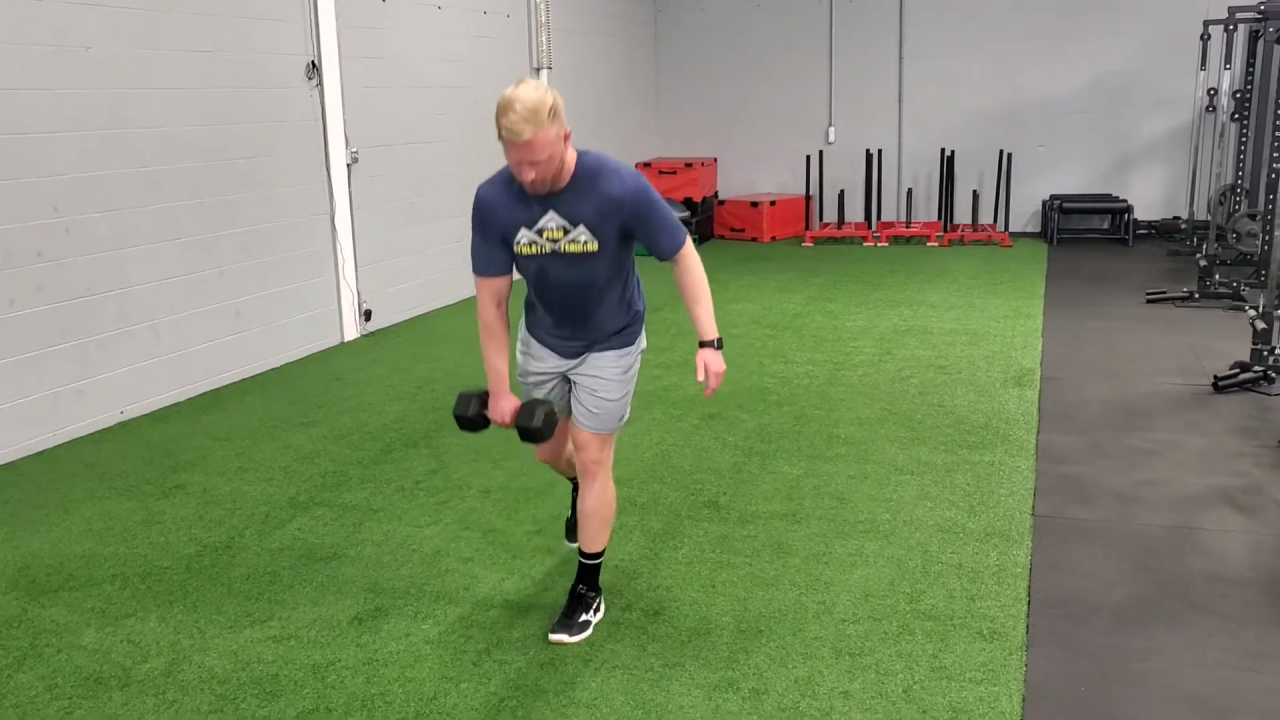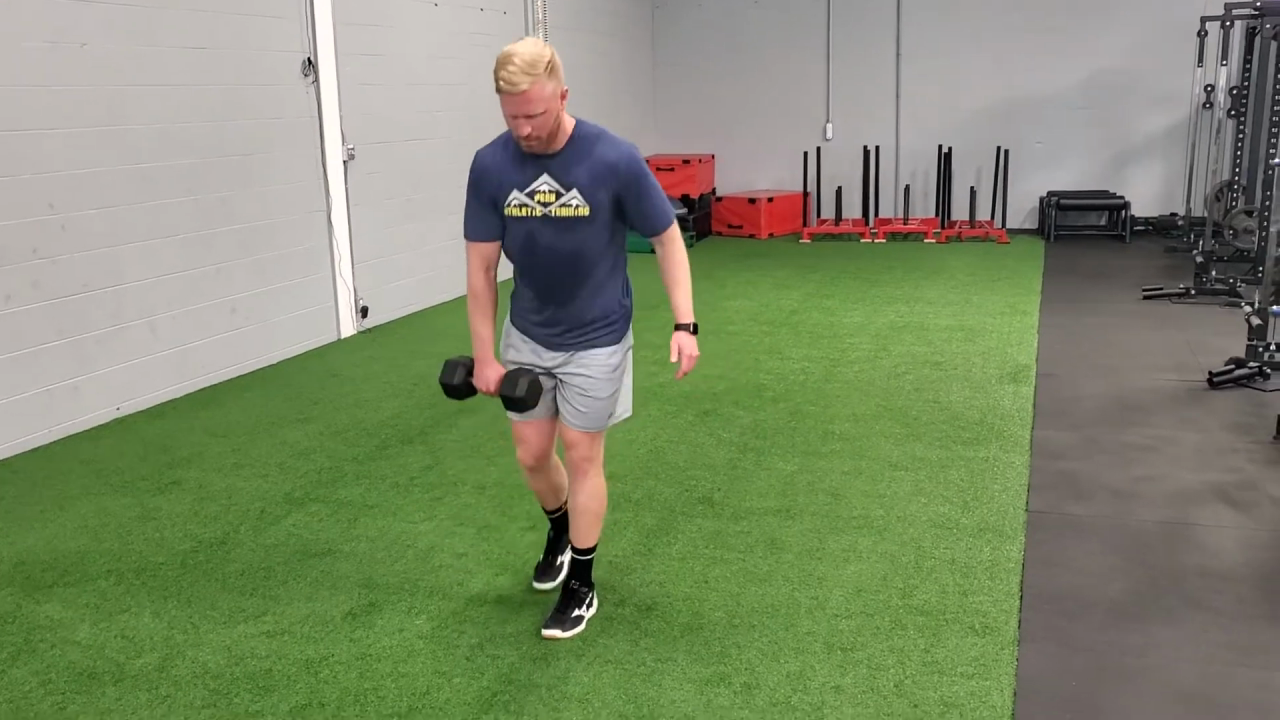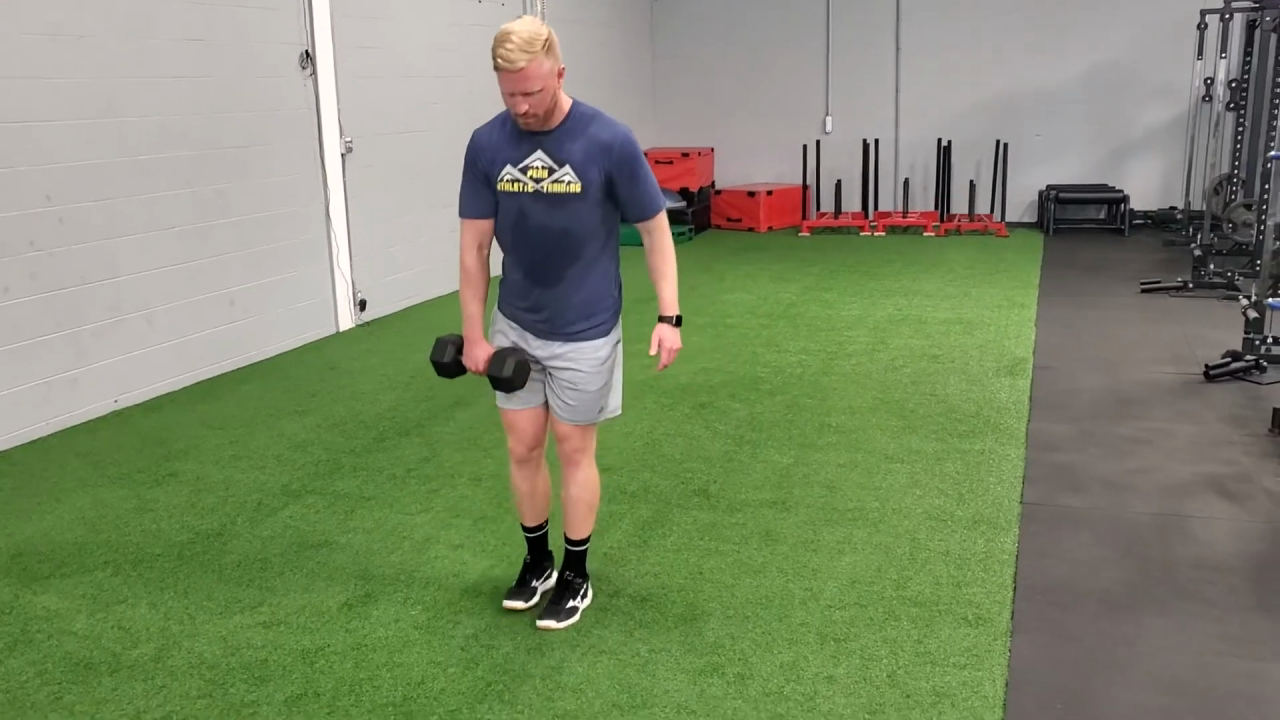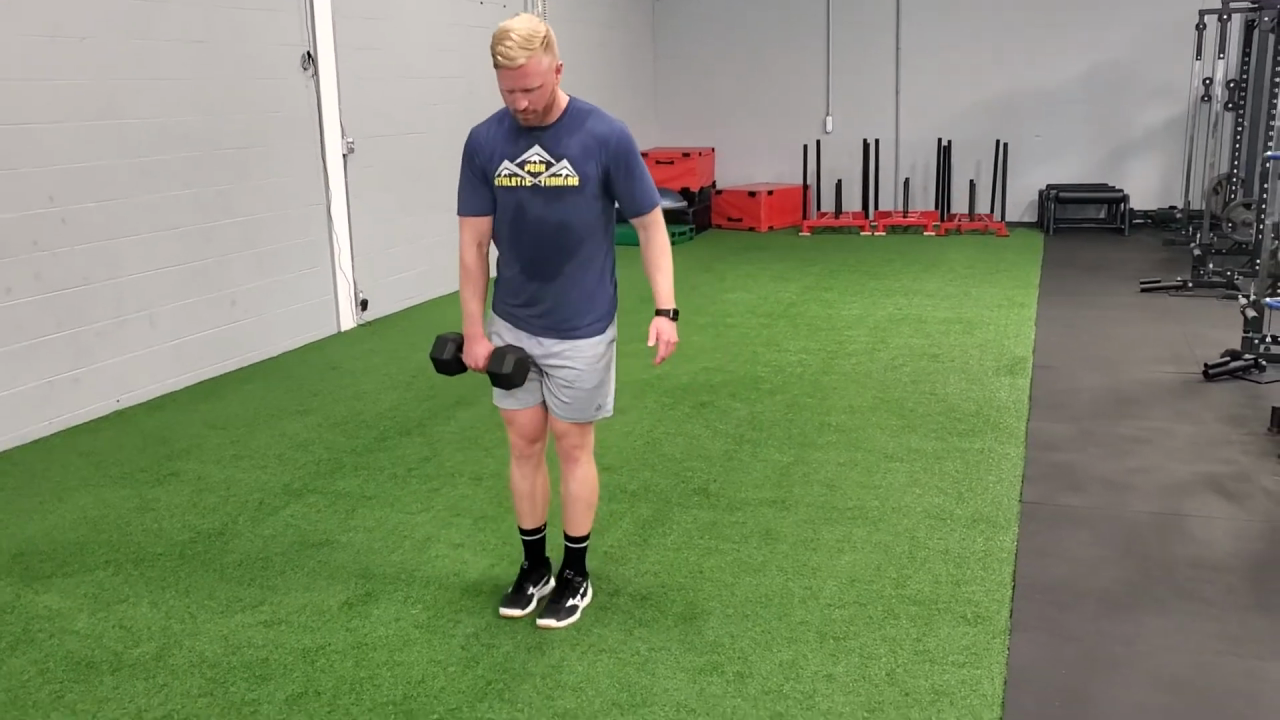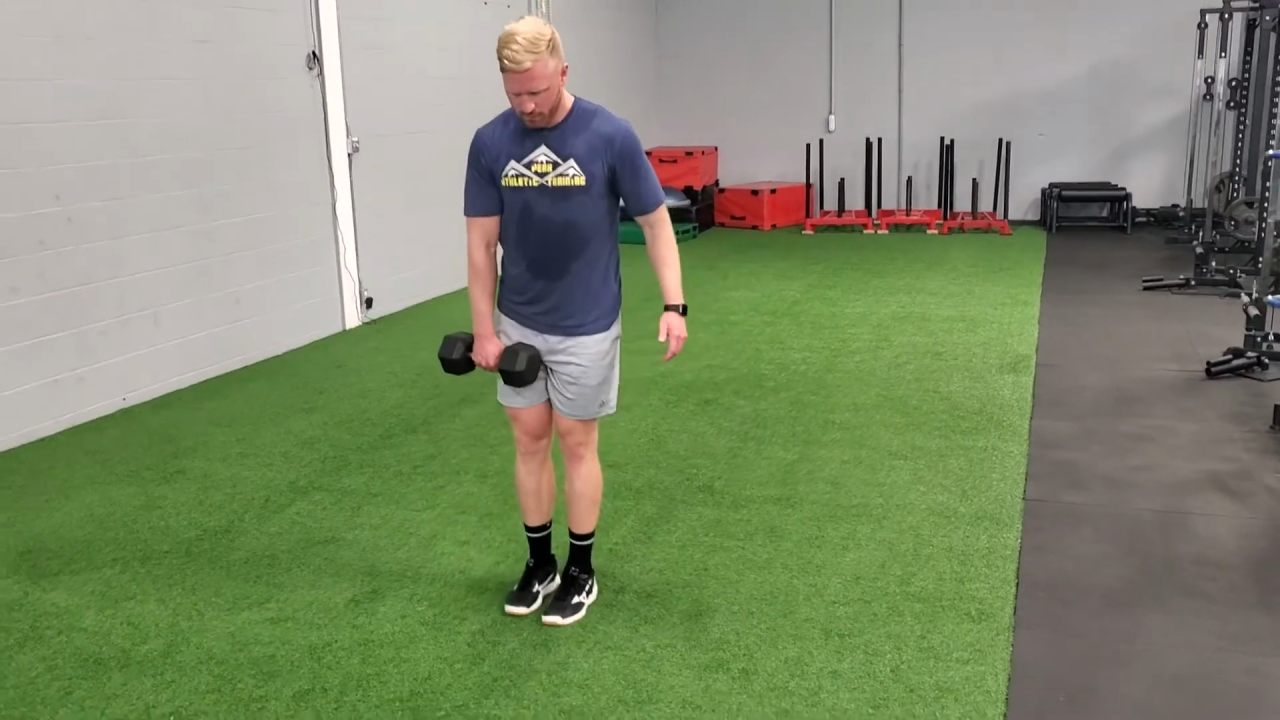
dt=0.2s
person 1, frame 1
left shoulder: (620, 188)
right shoulder: (493, 199)
left elbow: (682, 256)
right elbow: (491, 300)
left wrist: (708, 341)
right wrist: (499, 389)
left hip: (609, 343)
right hip: (542, 340)
left knee: (591, 458)
right knee: (549, 448)
left ankle: (588, 589)
right ankle: (585, 496)
person 1, frame 2
left shoulder: (615, 160)
right shoulder: (490, 165)
left elbow: (667, 239)
right elbow: (481, 267)
left wrist: (685, 325)
right wrist: (484, 356)
left hip: (596, 339)
right hip: (526, 336)
left knee: (581, 456)
right knee: (530, 454)
left ankle: (580, 586)
right ankle: (561, 530)
person 1, frame 3
left shoulder: (609, 141)
right shoulder: (486, 144)
left elbow: (655, 230)
right elbow: (475, 246)
left wrist: (668, 316)
right wrist: (473, 334)
left hip: (585, 331)
right hip: (515, 326)
left knee: (573, 450)
right knee: (522, 448)
left ankle: (576, 576)
right ankle: (538, 561)
person 1, frame 4
left shoulder: (605, 137)
right shoulder: (484, 142)
left elbow: (650, 225)
right elbow: (474, 243)
left wrist: (665, 310)
right wrist: (474, 331)
left hip: (581, 328)
right hip: (512, 325)
left knee: (572, 447)
right knee: (524, 444)
left ankle: (575, 575)
right ankle: (535, 567)
person 1, frame 5
left shoulder: (610, 136)
right shoulder: (490, 143)
left elbow: (655, 222)
right elbow: (481, 244)
left wrist: (673, 305)
right wrist: (484, 330)
left hip: (585, 326)
right hip: (517, 323)
left knee: (575, 442)
right knee: (528, 439)
left ankle: (580, 572)
right ankle: (539, 563)
